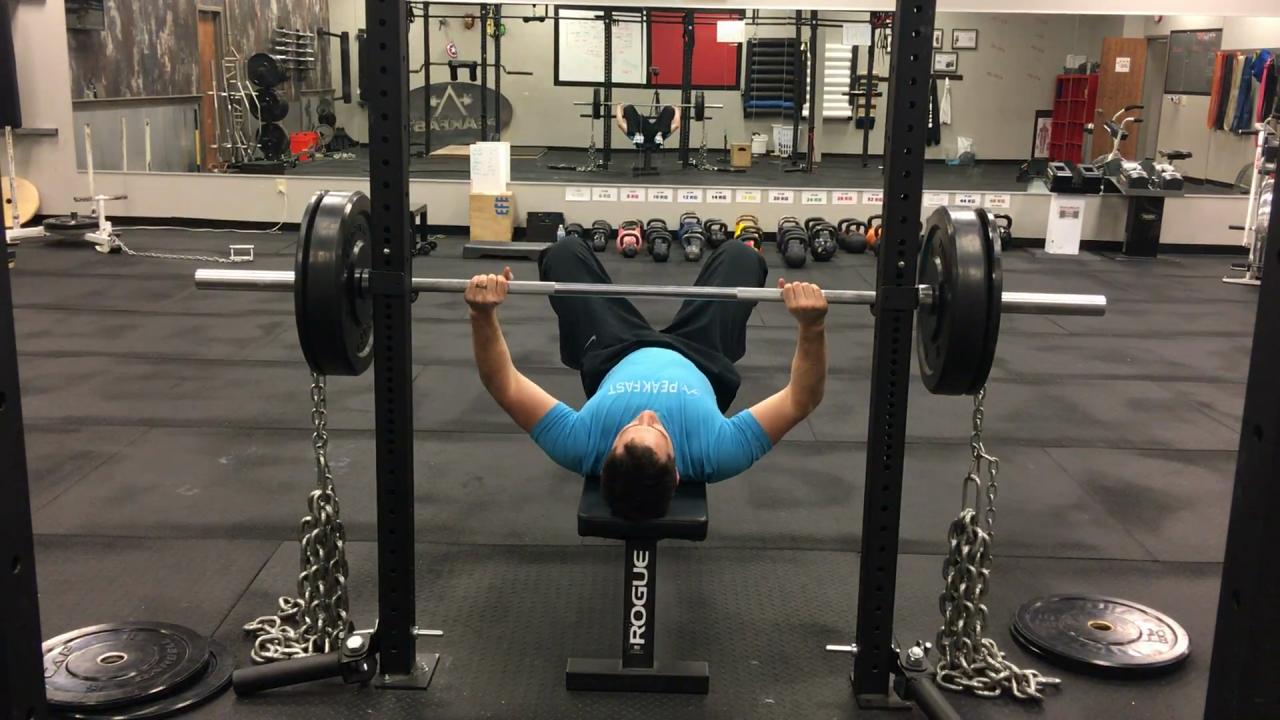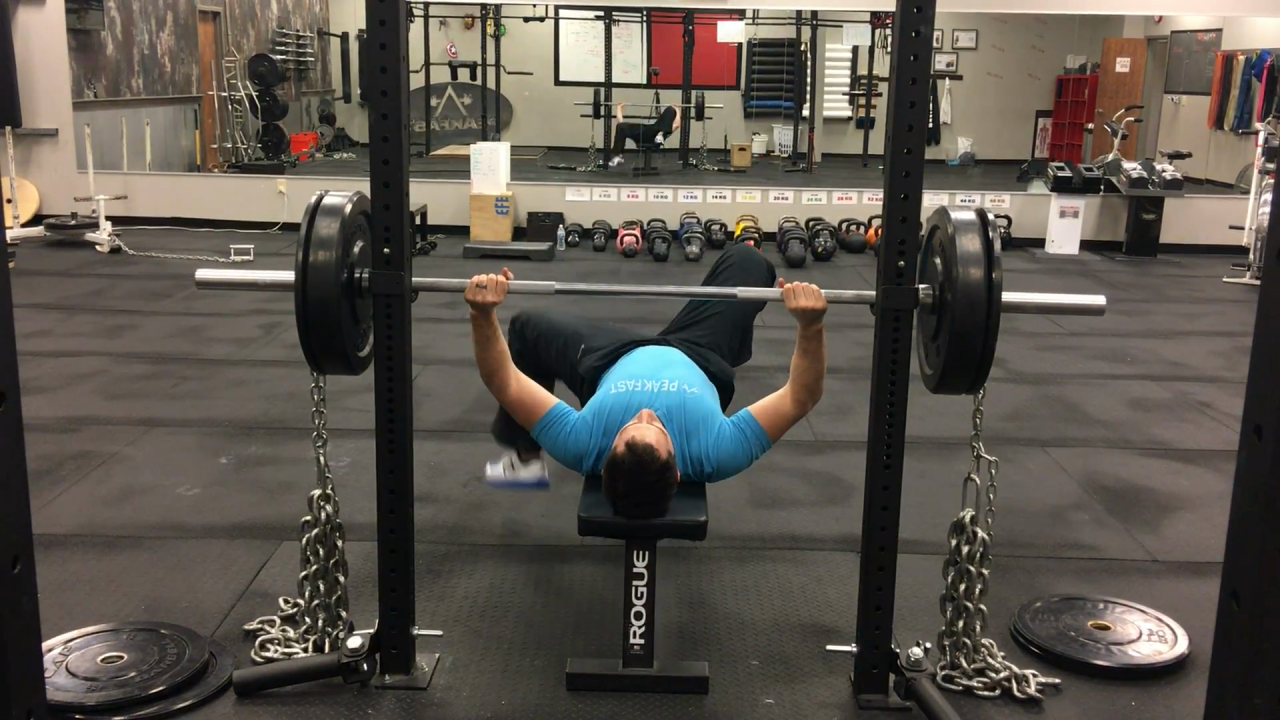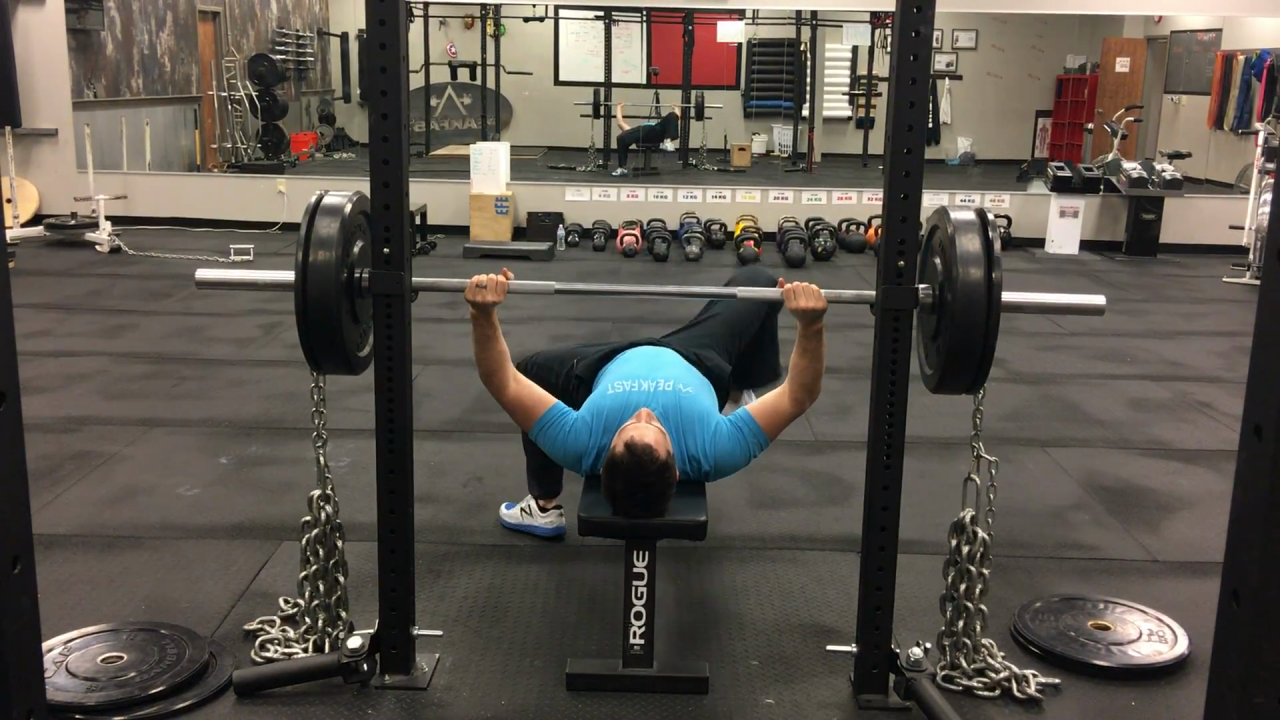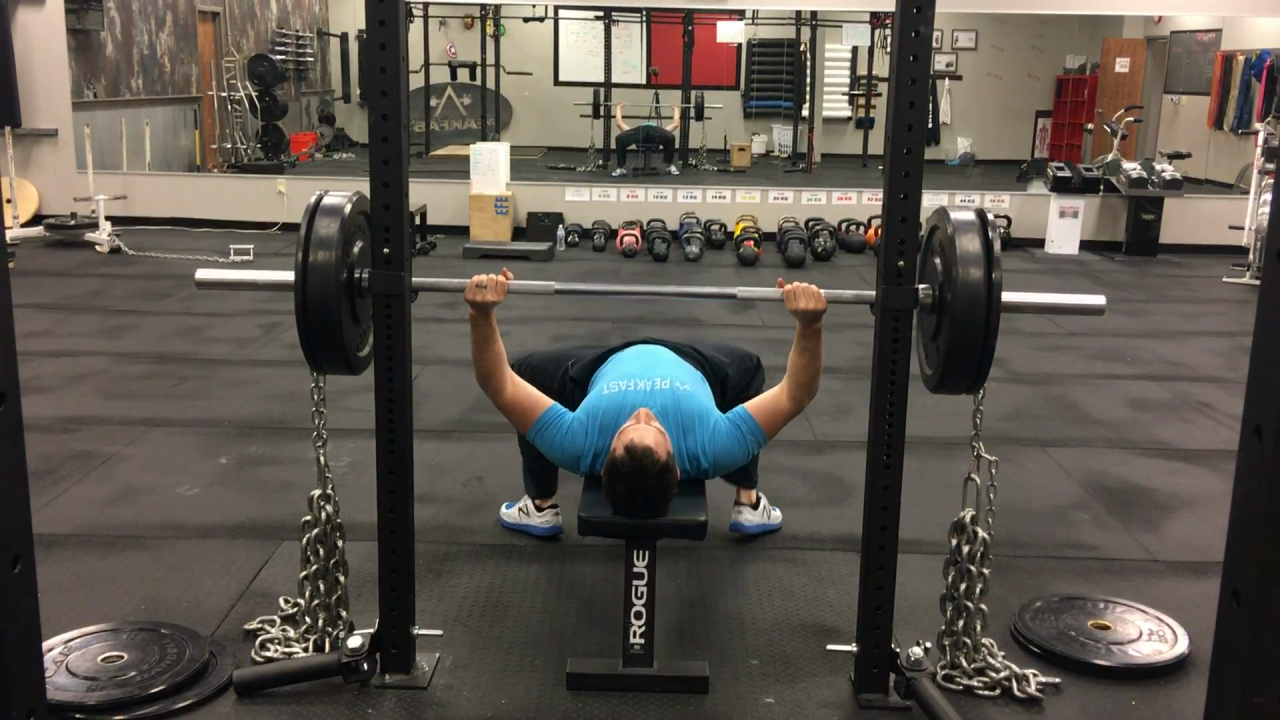
dt=0.5s
person 1, frame 1
left shoulder: (582, 448)
right shoulder: (712, 455)
left elbow: (504, 386)
right elbow: (802, 399)
left wrist: (483, 315)
right wrist: (811, 325)
left hip: (615, 361)
right hip: (699, 366)
left knee: (566, 252)
right knee: (739, 254)
person 1, frame 2
left shoulder: (583, 447)
right shoulder: (713, 455)
left elbow: (505, 384)
right elbow: (800, 397)
left wrist: (483, 314)
right wrist: (810, 326)
left knee: (528, 327)
right knee: (747, 261)
person 1, frame 3
left shoulder: (581, 446)
right shoulder: (710, 452)
left elbow: (504, 384)
right elbow: (799, 396)
left wrist: (484, 314)
right wrist: (810, 324)
left knee: (532, 370)
right knee: (757, 282)
right ankle: (740, 389)
person 1, frame 4
left shoulder: (579, 447)
right shoulder: (709, 451)
left elbow: (499, 386)
right elbow: (796, 395)
left wrist: (482, 315)
right wrist: (809, 324)
left knee: (528, 370)
right knee: (746, 366)
left ankle: (540, 506)
right ankle: (748, 503)
